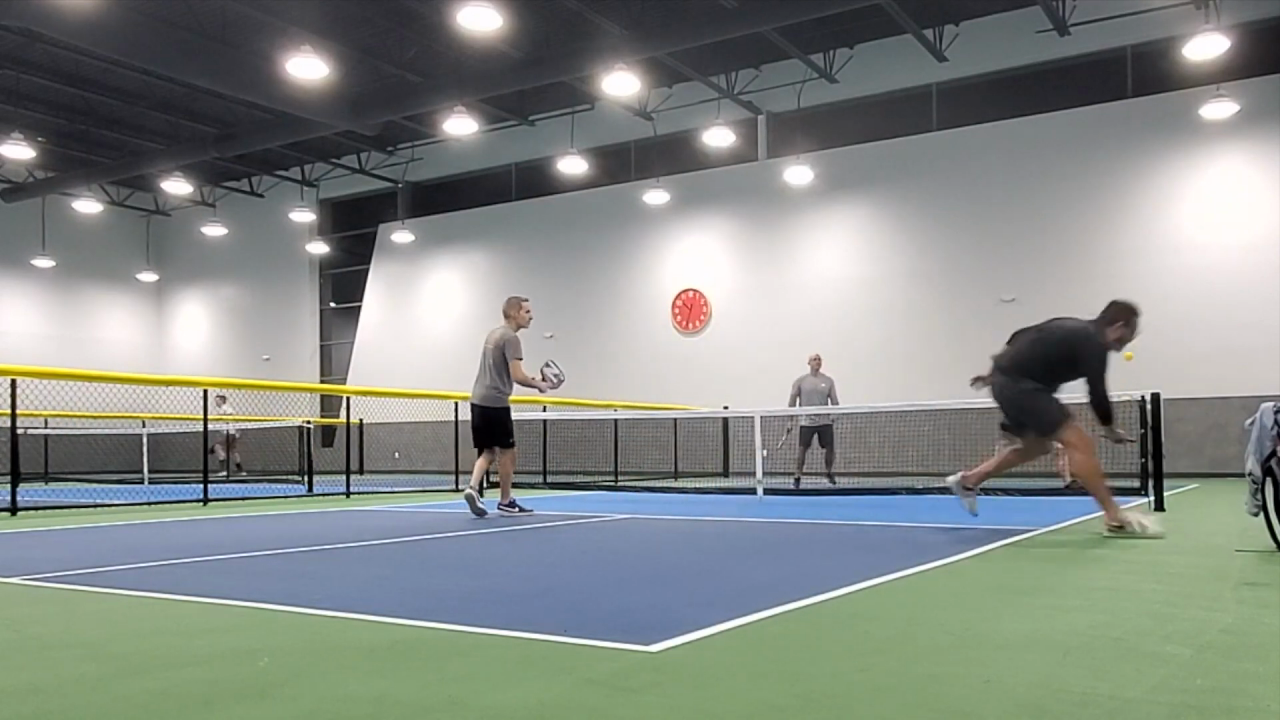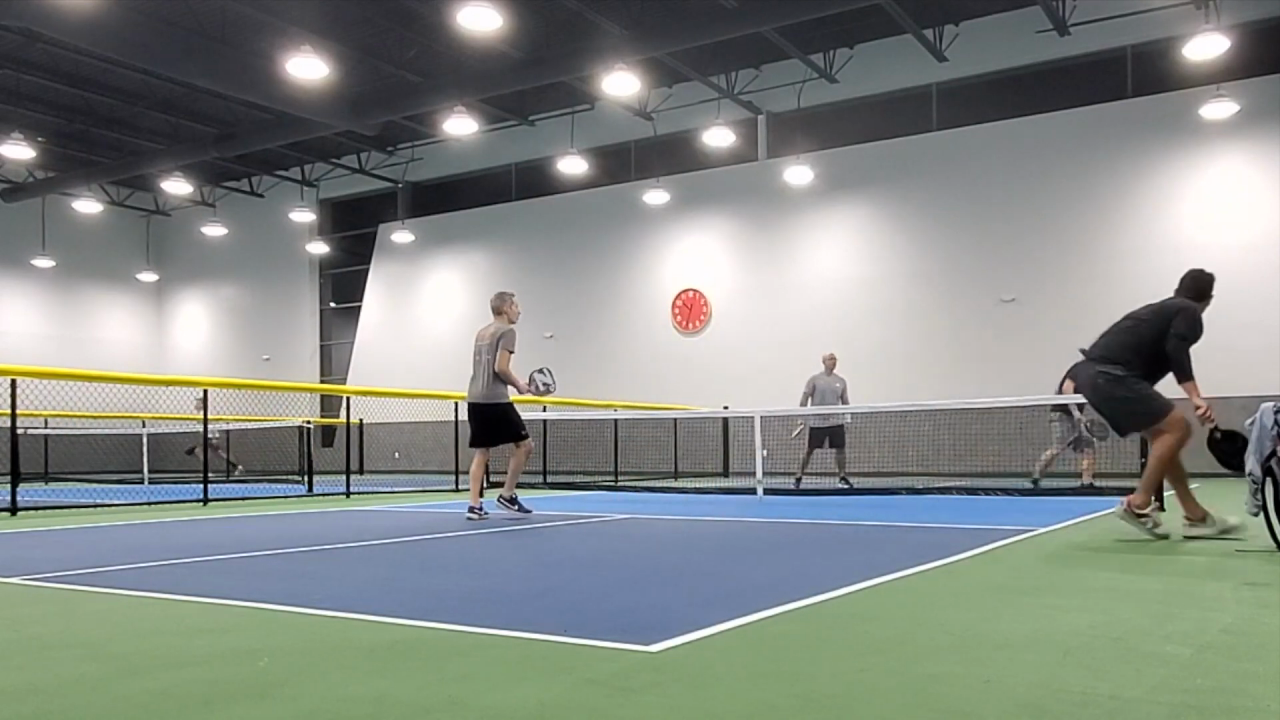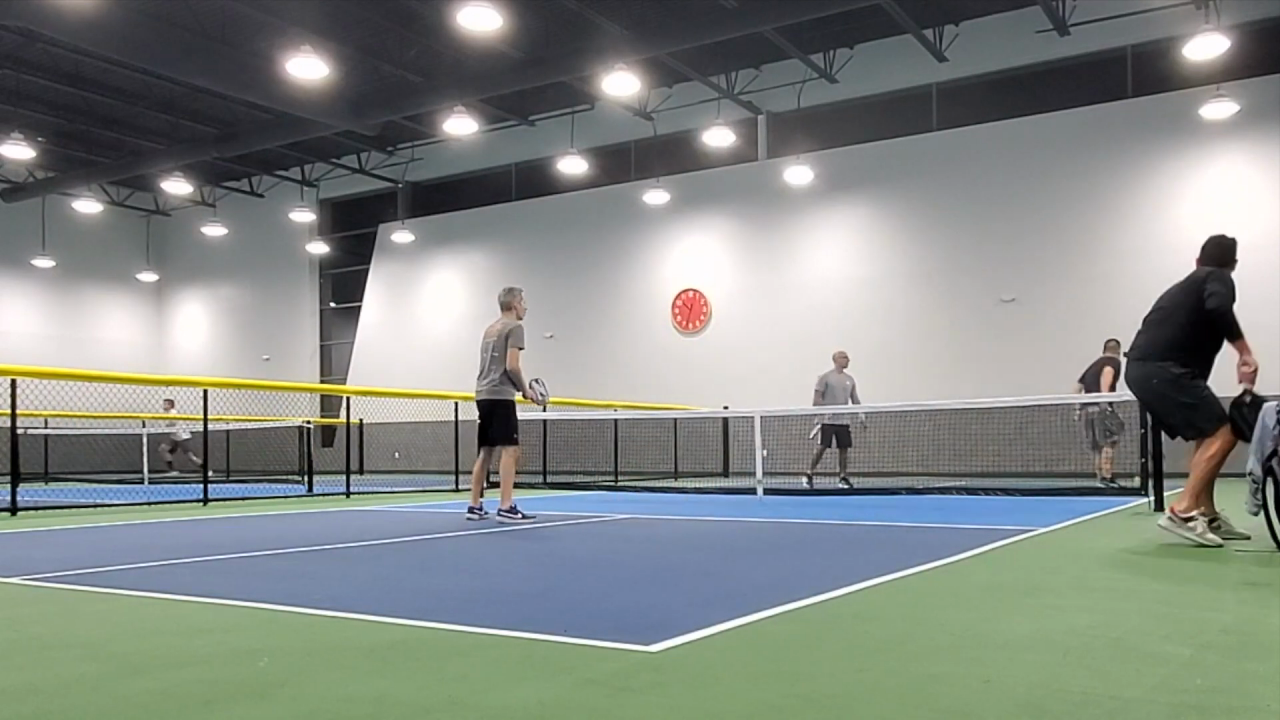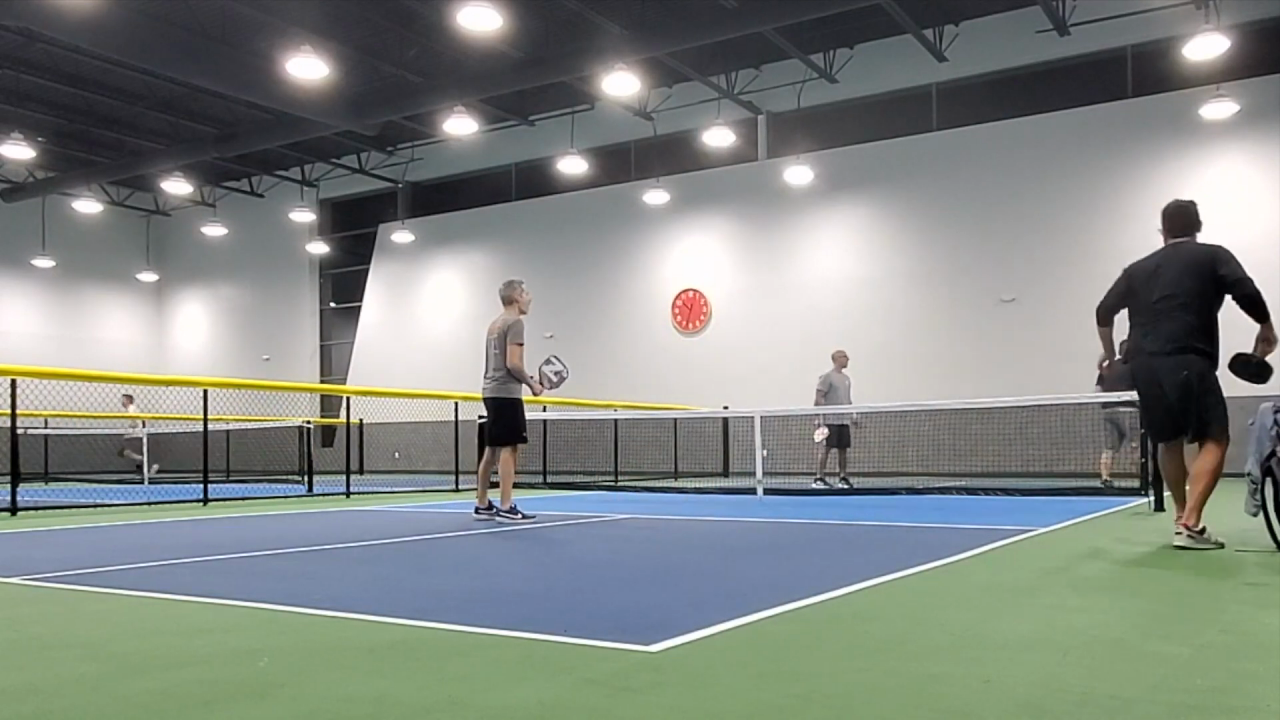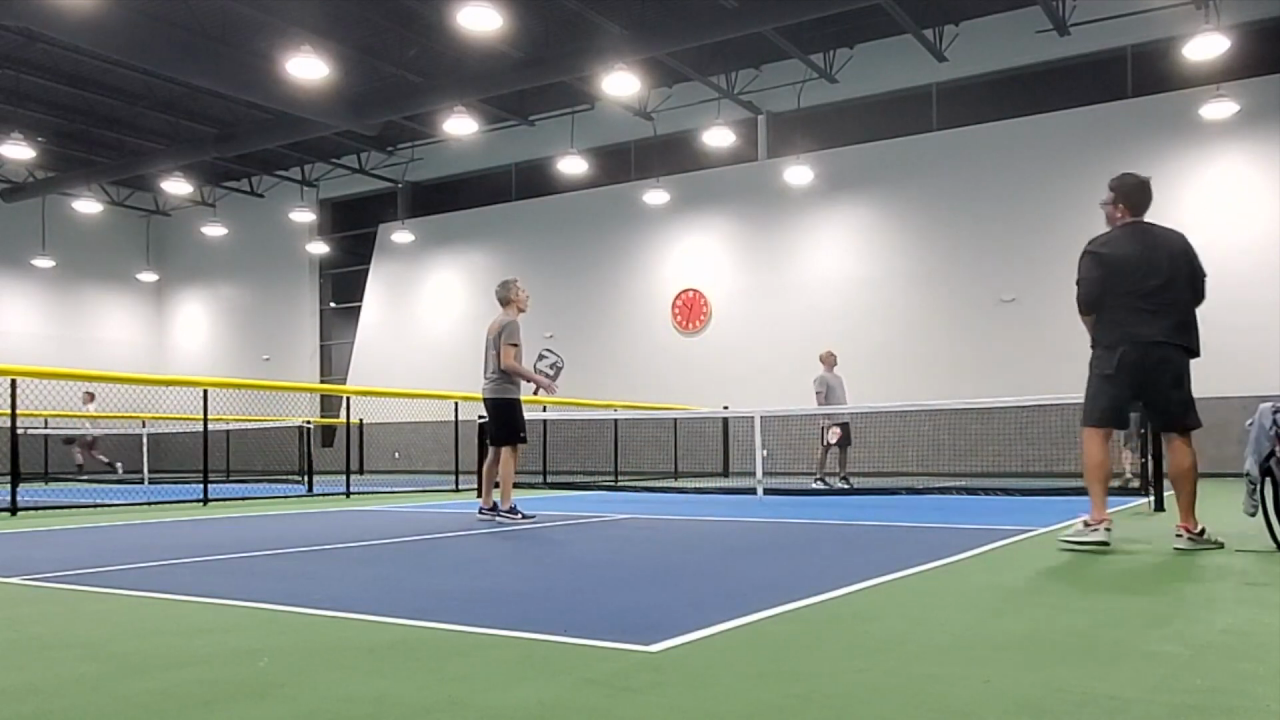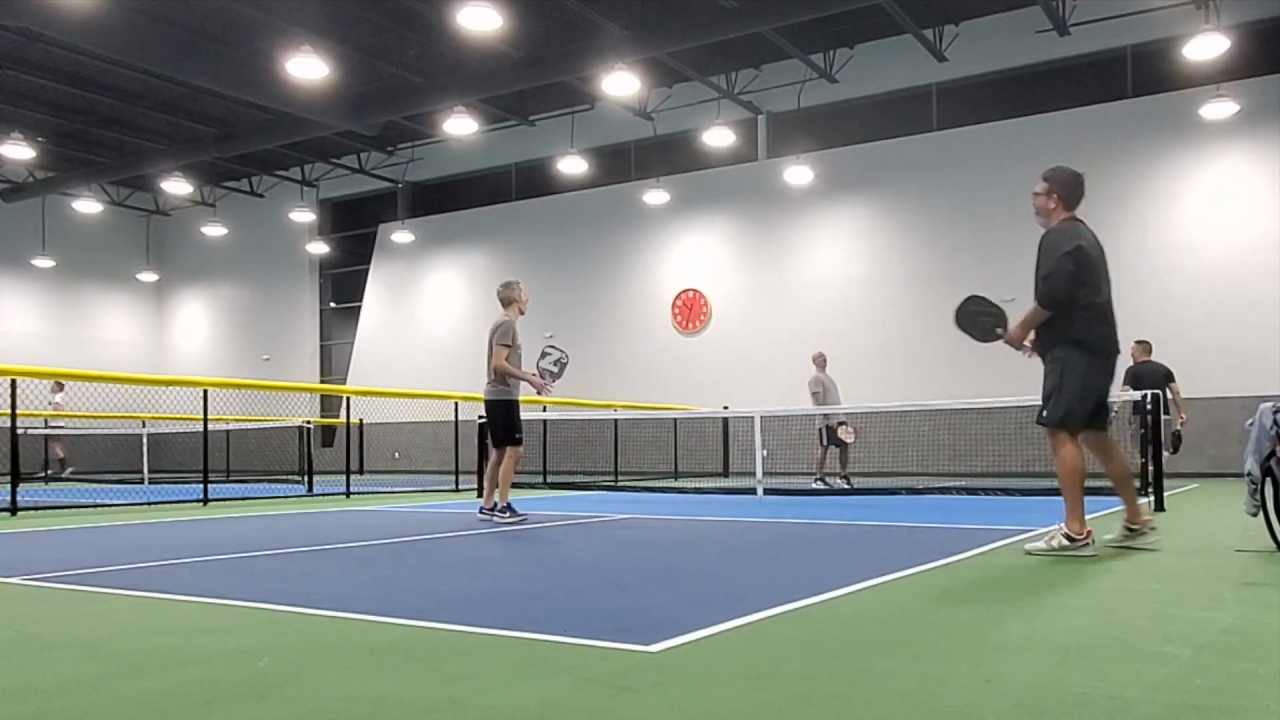
dt=0.3s
person 1, frame 1
left shoulder: (1070, 327)
right shoulder: (1093, 343)
left elbow: (1019, 337)
right elbow: (1097, 395)
left wrist: (996, 370)
right wrist: (1111, 429)
left hip: (1006, 380)
right hip: (1017, 384)
left knee: (1033, 444)
right knee: (1077, 440)
left ankle: (967, 482)
right ankle: (1115, 518)
person 1, frame 2
left shoulder: (1155, 310)
right shoulder: (1188, 314)
right elbow: (1175, 350)
right wrist: (1195, 397)
left hip: (1091, 372)
right hip: (1109, 374)
left knee: (1163, 432)
right knee: (1177, 427)
left ankle: (1196, 516)
right ankle: (1139, 505)
person 1, frame 3
left shoulder: (1179, 288)
right shoulder: (1216, 280)
left elbow: (1155, 332)
right elbow: (1218, 309)
right wrist: (1245, 352)
left hip: (1139, 371)
right hip: (1167, 371)
left knee: (1206, 434)
right knee: (1221, 434)
left ankle: (1206, 517)
right ankle: (1182, 509)
person 1, frame 4
left shoulder: (1138, 268)
right shoulder: (1213, 256)
left elbow: (1105, 312)
right elbow: (1245, 291)
left wrist: (1110, 354)
right wrist: (1266, 329)
left hip: (1143, 364)
right hip: (1188, 361)
left knee: (1169, 441)
right knee: (1213, 440)
left ankle: (1184, 518)
right ankle: (1189, 525)
person 1, frame 5
left shoulder: (1101, 247)
right shoulder: (1177, 242)
left elbow: (1087, 302)
right elbow: (1197, 293)
left wrist: (1100, 336)
left hip: (1117, 352)
right hip: (1170, 350)
left knee: (1095, 431)
right knee: (1178, 436)
left ankle: (1098, 521)
right ankle: (1189, 528)
person 1, frame 6
left shoulder: (1057, 238)
right shoulder: (1085, 236)
left elbow: (1054, 294)
left wrist: (1021, 327)
right wrist: (1041, 332)
left hip: (1073, 349)
right hip: (1099, 347)
left knee: (1061, 433)
right knee: (1096, 435)
left ankle: (1075, 532)
right ankle: (1136, 520)
person 2, frame 1
left shoulder: (494, 334)
right shoulder: (511, 338)
right elbow: (516, 376)
left wrist: (531, 381)
right wrist: (538, 385)
left hip: (478, 400)
right hip: (495, 403)
left knee: (488, 453)
right knee: (507, 451)
left ankle: (473, 488)
right ankle: (506, 502)
person 2, frame 2
left shoulder: (482, 332)
right shoulder: (507, 331)
right elbow: (500, 368)
left wrist: (514, 382)
right wrist: (518, 384)
left hip: (475, 399)
right hip: (495, 400)
left knee: (481, 452)
right knee: (524, 445)
left ankle: (474, 505)
right ankle: (507, 495)
person 2, frame 3
left shoulder: (490, 329)
right shoulder: (515, 327)
right elbow: (512, 366)
left wrist: (516, 386)
right wrist: (524, 388)
left hip: (484, 395)
right hip: (500, 397)
left knee: (486, 452)
right knee: (510, 450)
left ankle: (475, 506)
right ankle: (506, 508)
person 2, frame 4
left shoulder: (495, 325)
right shoulder: (515, 322)
right elbow: (513, 363)
left wrist: (527, 379)
right wrist: (532, 384)
left hip: (492, 392)
right hip: (506, 394)
left knee: (491, 451)
right knee: (509, 450)
left ankle: (482, 505)
right ankle: (506, 508)
person 2, frame 5
left shoulder: (496, 324)
right shoulder: (510, 323)
right elbow: (507, 363)
left wrist: (530, 378)
right wrist: (536, 378)
left hip: (493, 394)
right hip: (505, 395)
left knee: (496, 450)
right knee: (509, 450)
left ankle: (487, 505)
right ankle: (506, 508)
person 2, frame 6
left shoulder: (505, 324)
right shoulder: (506, 324)
right elbow: (498, 364)
left wrist: (531, 376)
right wrist: (529, 378)
left hip: (499, 396)
right hip: (503, 397)
left knee: (499, 452)
right knee: (514, 450)
left ankle: (488, 505)
right ankle: (502, 506)
